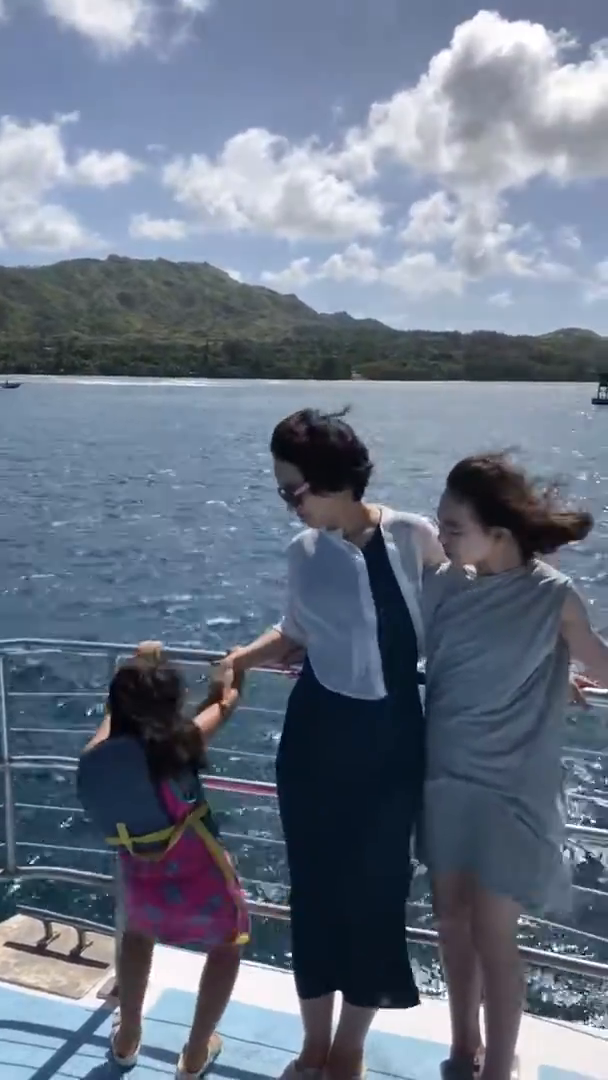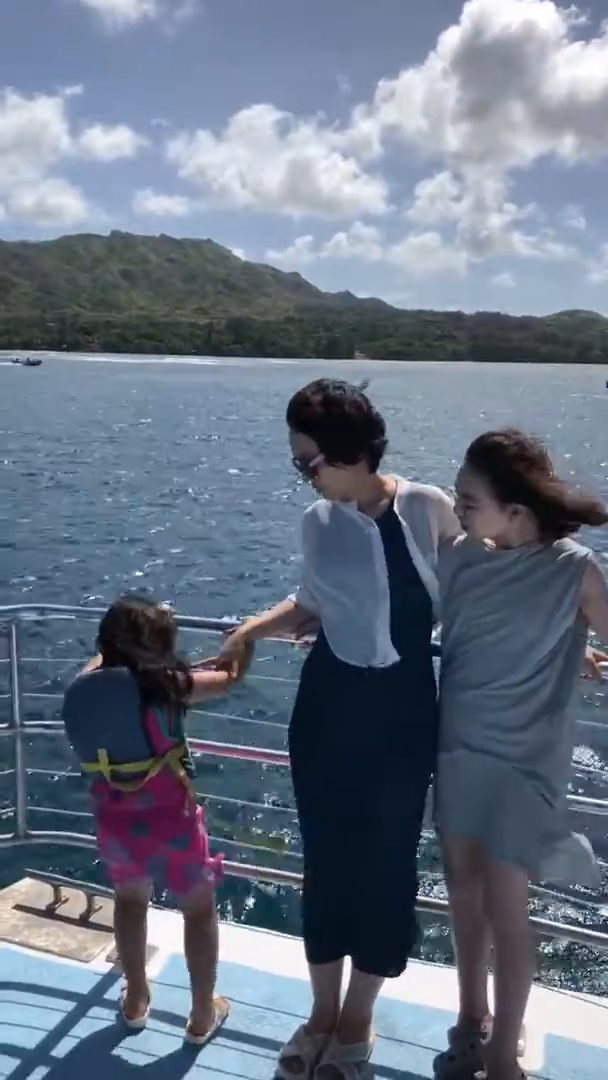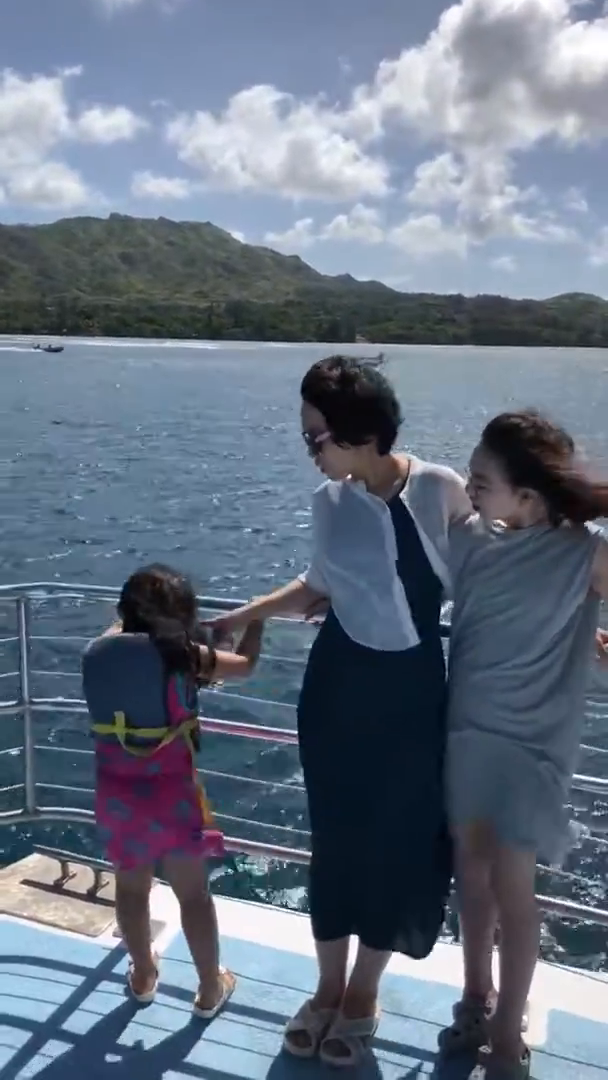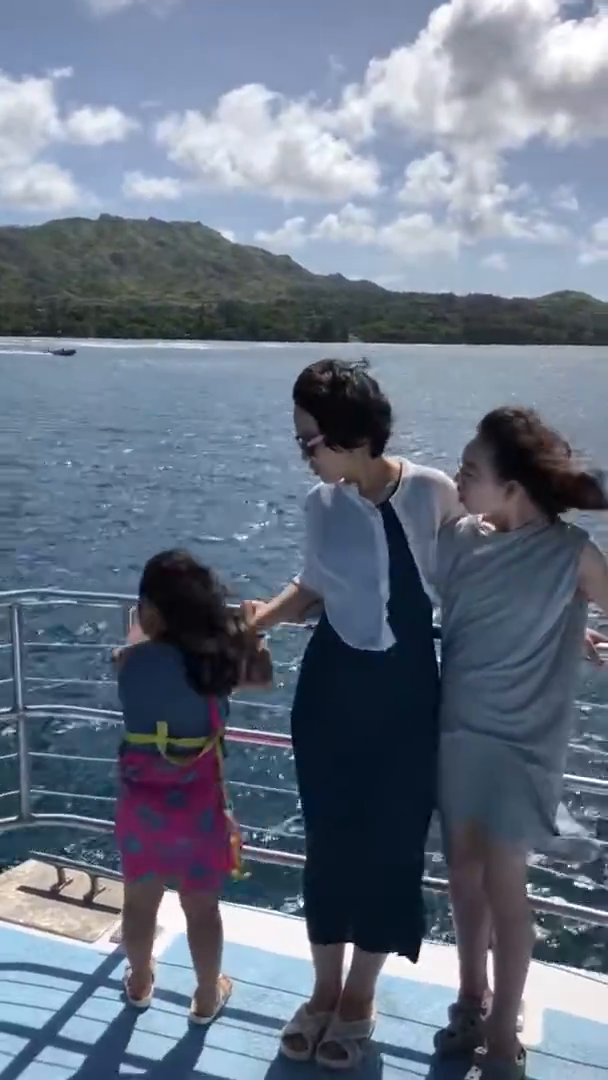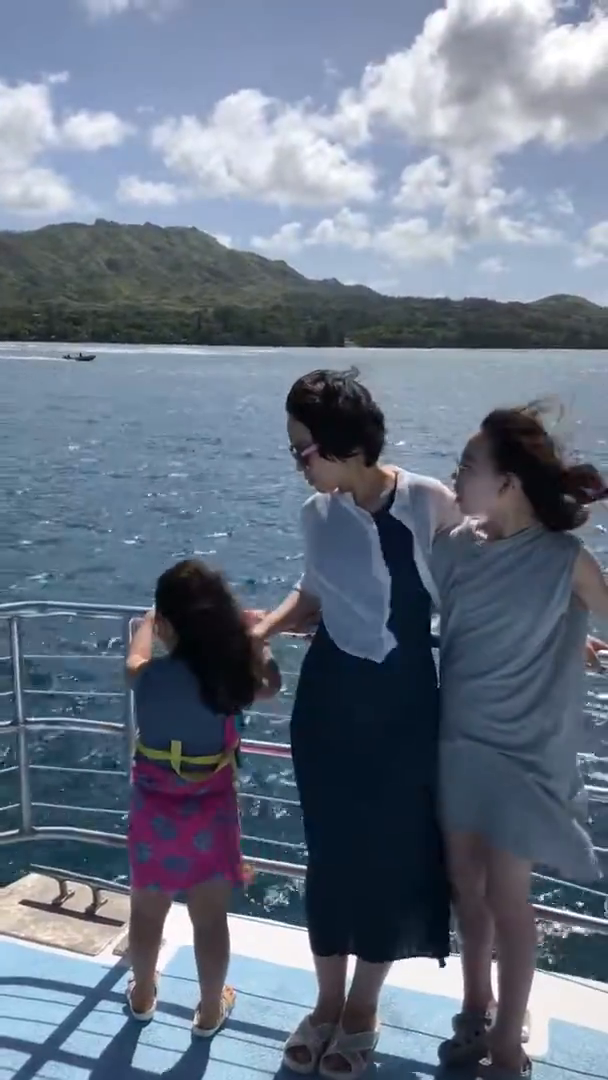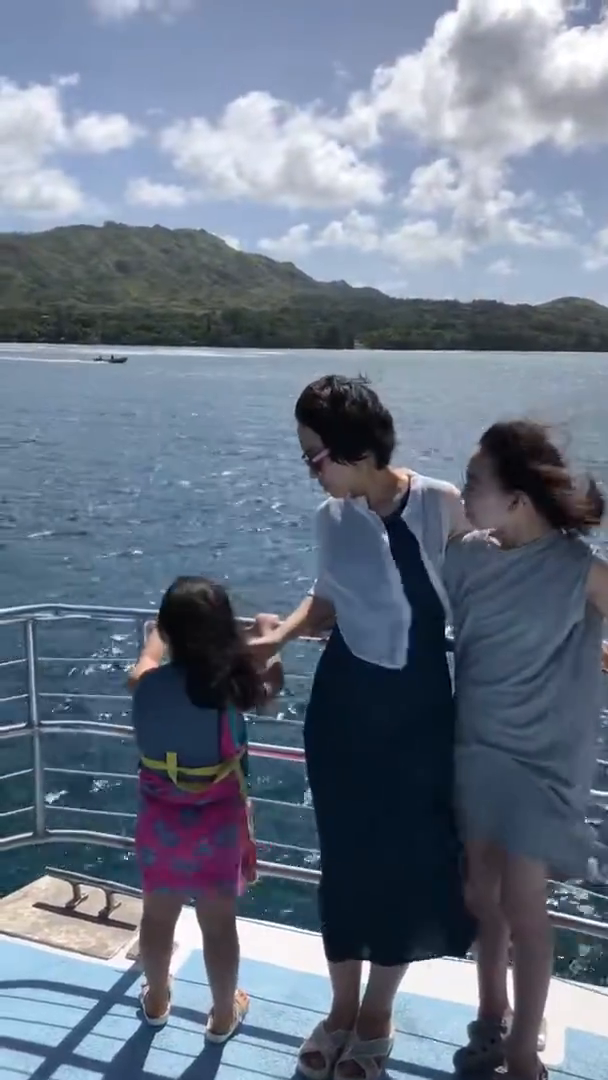
dt=0.4s
person 1, frame 1
left shoulder: (412, 536)
right shoulder: (303, 552)
right wrist: (241, 657)
left hip: (390, 741)
right hip: (315, 736)
left knee: (373, 892)
right knee: (313, 889)
person 1, frame 2
left shoulder: (428, 507)
right shoulder: (318, 522)
right wrist: (253, 627)
left hip: (402, 711)
right hip: (326, 707)
left knee: (383, 862)
right knee: (325, 860)
left ankle: (357, 1019)
right ankle: (322, 1011)
person 1, frame 3
left shoulder: (442, 490)
right shoulder: (328, 501)
right wrist: (257, 608)
left hip: (411, 691)
right hip: (336, 687)
left knee: (391, 843)
right knee: (333, 838)
left ankle: (363, 995)
right ankle: (328, 986)
person 1, frame 4
left shoulder: (433, 493)
right shoulder: (321, 504)
right wrist: (254, 621)
left hip: (405, 695)
right hip: (329, 691)
left knee: (387, 845)
right knee: (328, 842)
left ankle: (360, 996)
right ankle: (324, 990)
person 1, frame 5
left shoulder: (430, 501)
right shoulder: (317, 514)
right wrist: (262, 629)
left hip: (403, 704)
right hip: (327, 700)
left knee: (387, 856)
right knee: (329, 853)
left ankle: (363, 1008)
right ankle: (327, 1001)
person 1, frame 6
left shoulder: (442, 505)
right shoulder: (331, 518)
right wrist: (278, 637)
left hip: (417, 709)
right hip: (340, 705)
left knee: (402, 860)
right knee: (342, 858)
left ankle: (376, 1014)
right ankle: (341, 1007)
person 2, frame 1
left shoulder: (552, 596)
right shoulder: (441, 583)
left hip: (508, 789)
right hip: (443, 776)
left knee: (492, 938)
right knee: (451, 920)
person 2, frame 2
right shoulder: (457, 555)
left hip: (522, 760)
right hip: (457, 747)
left knee: (504, 909)
right knee: (463, 891)
right ankle: (472, 1022)
person 2, frame 3
right shoulder: (469, 536)
left hip: (530, 741)
right hip: (465, 727)
left knee: (511, 888)
right knee: (470, 871)
right ankle: (477, 998)
person 2, frame 4
right shoulder: (457, 536)
left hip: (521, 741)
right hip: (457, 728)
left knee: (503, 887)
right knee: (463, 871)
right ankle: (473, 998)
person 2, frame 5
right shoulder: (453, 545)
left hip: (522, 751)
right hip: (458, 738)
left knee: (507, 899)
right knee: (466, 882)
right ankle: (476, 1009)
person 2, frame 6
right shoulder: (466, 552)
left hip: (538, 757)
right hip: (473, 744)
left knee: (522, 904)
right knee: (480, 888)
right ankle: (492, 1015)
person 3, frame 1
left shoulder: (93, 757)
right shoulder: (175, 744)
left elbow: (117, 715)
right elbow: (224, 705)
left wrist: (140, 666)
left hip: (145, 883)
right hip: (201, 878)
left knee: (137, 935)
right knee: (225, 947)
left ankle: (127, 1036)
person 3, frame 2
left shoulder: (81, 686)
right shoulder: (163, 683)
left elbow: (104, 659)
right elbow: (229, 679)
left wrist: (150, 617)
right wrist: (243, 645)
left hip: (115, 822)
right hip: (170, 819)
left knee: (130, 898)
right knee: (200, 909)
left ankle: (135, 999)
right ankle: (203, 1014)
person 3, frame 3
left shoulder: (97, 653)
right shoulder: (182, 654)
right elbow: (245, 664)
right wrist: (254, 621)
left hip: (116, 792)
right hip: (171, 792)
left knee: (131, 887)
right knee: (193, 893)
left ankle: (143, 975)
right ankle: (210, 989)
person 3, frame 4
left shoulder: (132, 661)
right shoulder: (218, 660)
right elbow: (262, 675)
left wrist: (149, 618)
right wrist: (251, 627)
left hip: (141, 802)
right hip: (198, 803)
left knee: (139, 901)
right knee: (201, 906)
left ankle: (139, 981)
right ankle: (207, 996)
person 3, frame 5
left shoulder: (148, 676)
right shoulder: (233, 677)
left elbow: (137, 654)
right elbow: (270, 683)
left wrist: (150, 618)
right wrist: (255, 635)
left hip: (155, 812)
right hip: (212, 813)
left knee: (147, 909)
right knee: (210, 916)
left ankle: (142, 994)
right ankle: (210, 1009)
person 3, frame 6
left shoulder: (145, 684)
right shoulder: (232, 687)
left elbow: (151, 655)
right elbow: (271, 685)
left wrist: (165, 627)
left hip: (160, 820)
right hip: (217, 822)
left knee: (157, 915)
right knee: (218, 921)
left ankle: (156, 999)
right ankle: (224, 1013)
